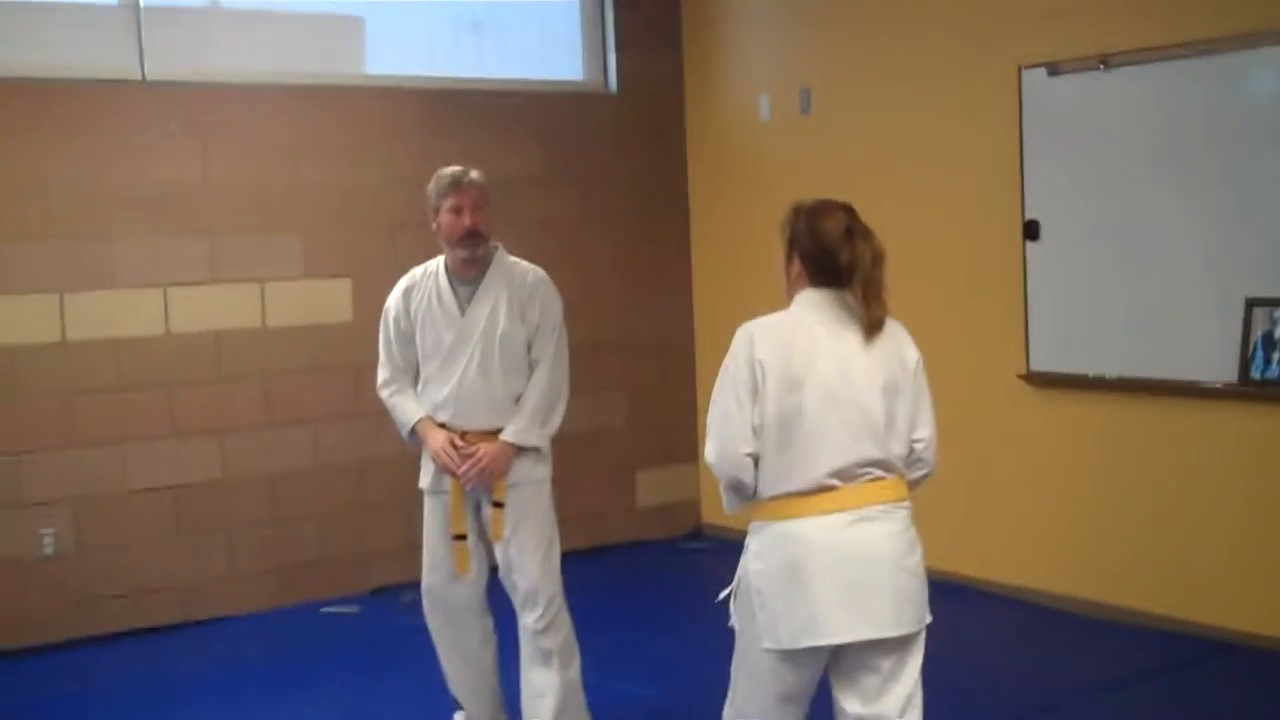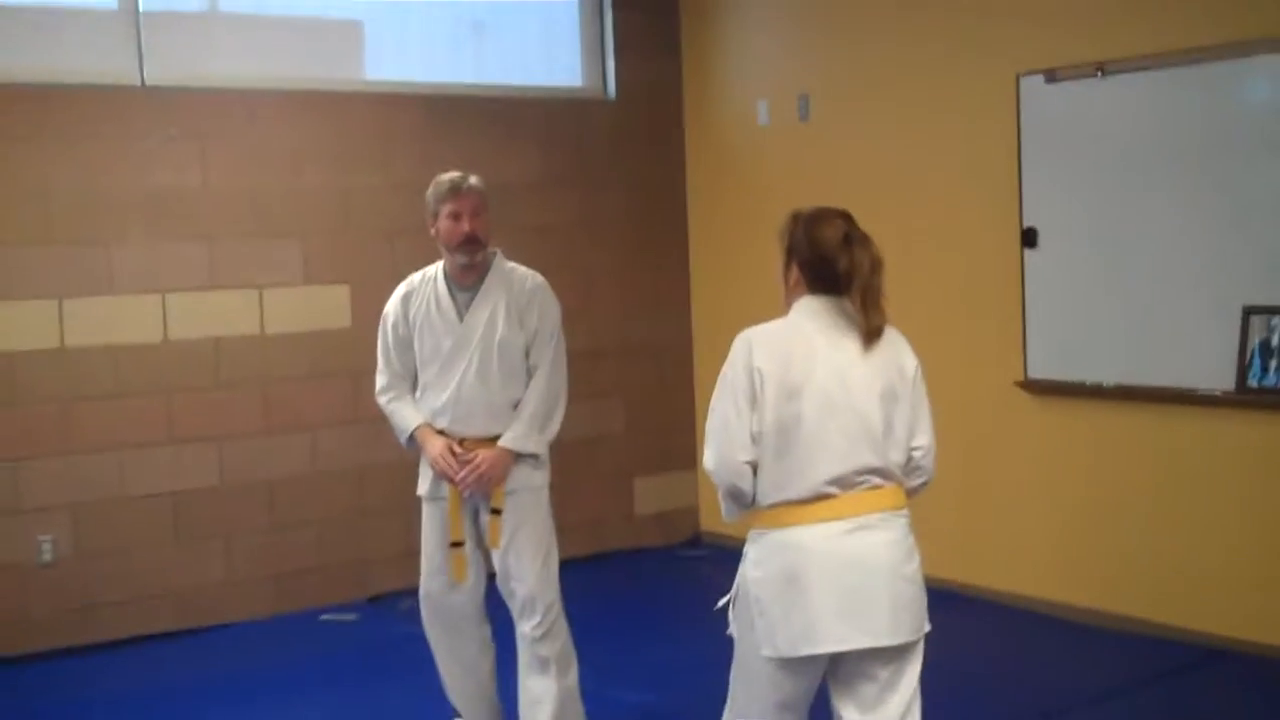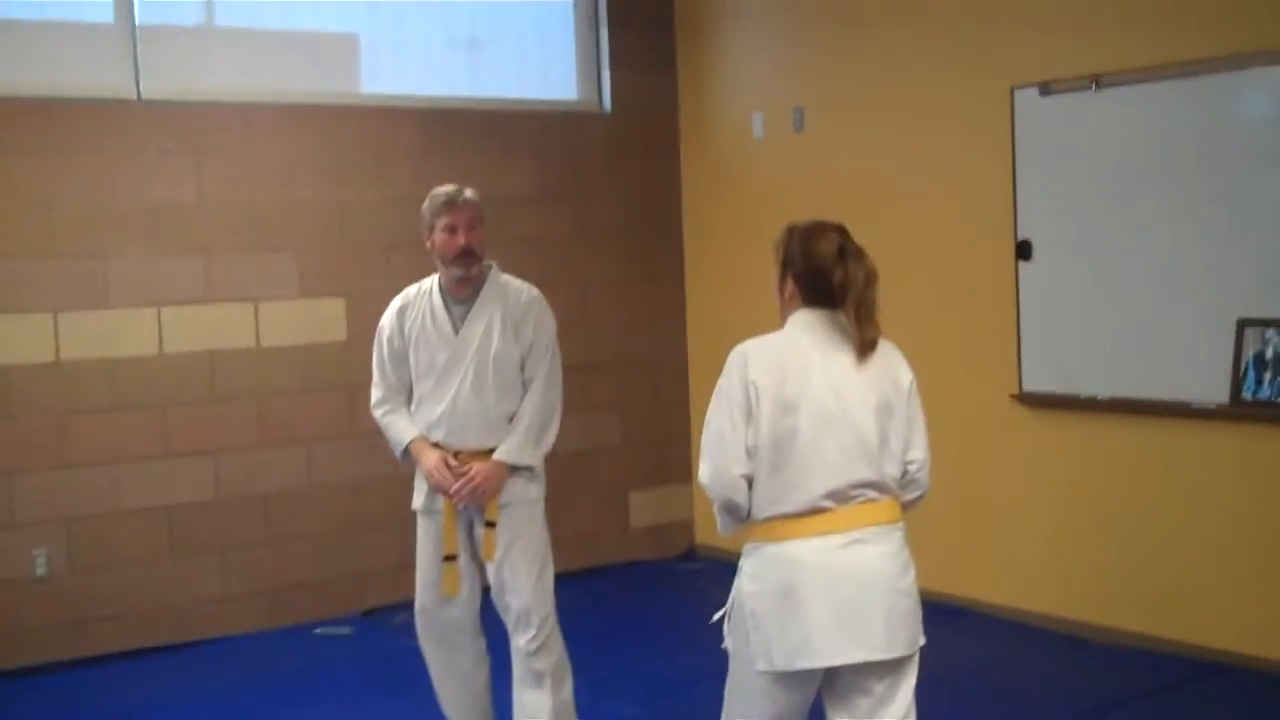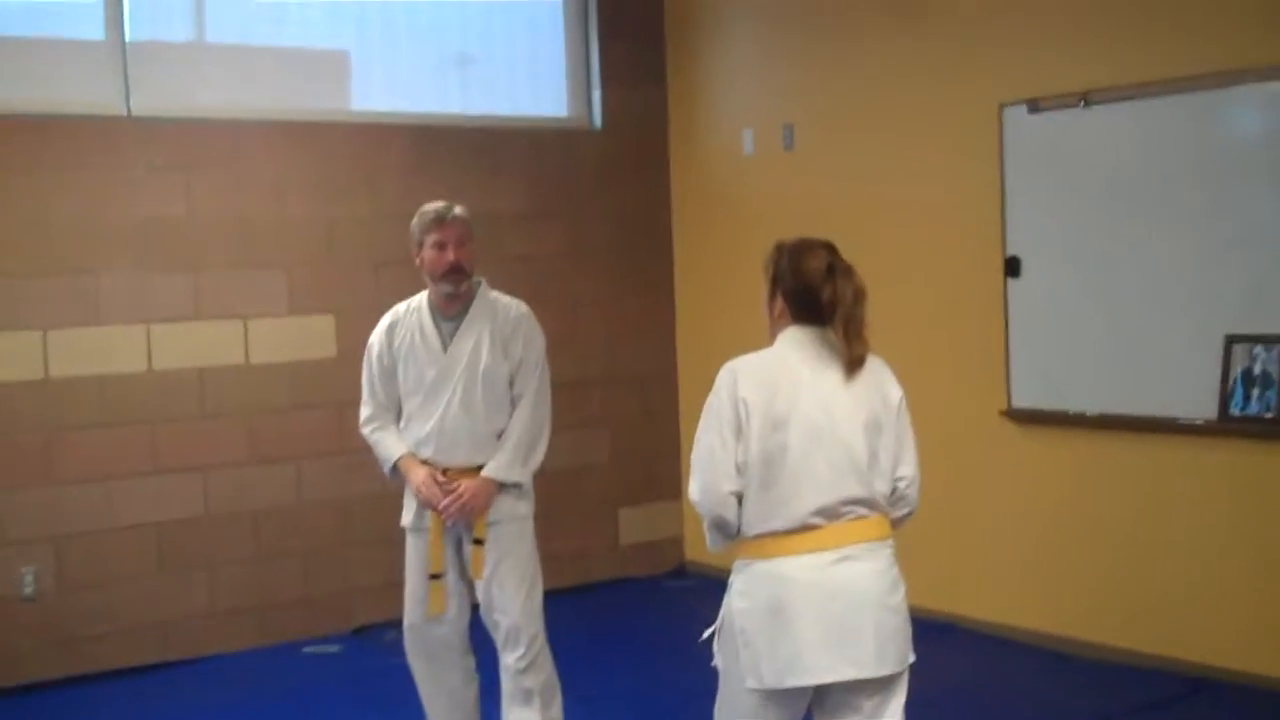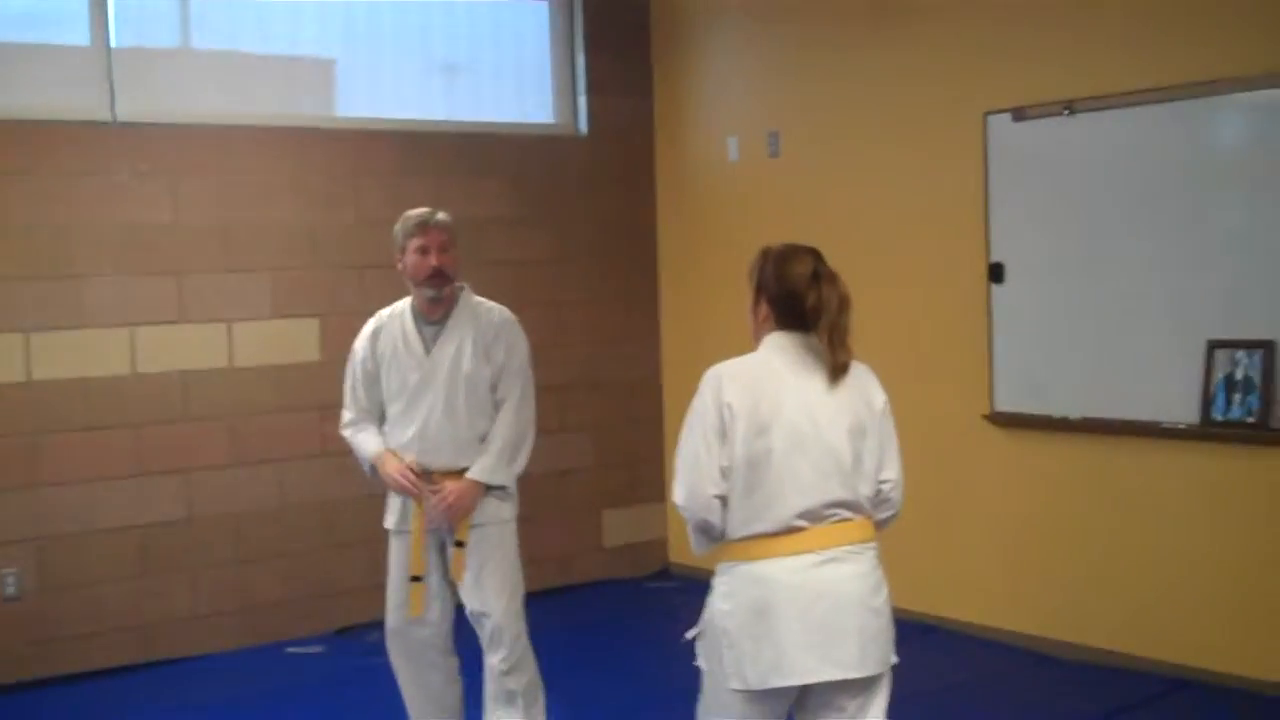
dt=0.1s
person 1, frame 1
left shoulder: (530, 285)
right shoulder: (410, 292)
left elbow: (549, 378)
right elbow: (393, 379)
left wrist: (508, 445)
right wrist: (428, 430)
left hip: (515, 458)
right hip: (445, 460)
left knee: (537, 590)
right knee: (447, 590)
person 1, frame 2
left shoulder: (529, 290)
right shoulder: (409, 298)
left elbow: (548, 384)
right elbow: (391, 386)
left wrist: (505, 450)
right wrist: (427, 438)
left hip: (513, 465)
right hip: (443, 466)
left knee: (534, 597)
right knee: (446, 598)
person 1, frame 3
left shoulder: (524, 303)
right shoulder: (404, 311)
left elbow: (543, 397)
right elbow: (386, 399)
left wrist: (500, 464)
right wrist: (421, 450)
left hip: (509, 479)
right hip: (439, 480)
left knee: (529, 611)
right knee: (441, 611)
person 1, frame 4
left shoulder: (513, 319)
right shoulder: (394, 328)
left elbow: (532, 414)
right elbow: (376, 416)
left wrist: (490, 480)
right wrist: (408, 466)
left hip: (498, 494)
right hip: (428, 497)
left knee: (517, 627)
right knee: (428, 627)
person 1, frame 5
left shoulder: (496, 324)
right shoulder: (379, 333)
left elbow: (516, 417)
right elbow: (357, 418)
left wrist: (476, 483)
right wrist: (383, 460)
left hip: (481, 497)
right hip: (411, 499)
left knee: (500, 628)
right knee: (411, 630)
person 2, frame 1
left shoulder: (760, 339)
right shoulder: (895, 339)
left elbow: (731, 458)
right elbow: (920, 453)
left hip: (794, 552)
right hip: (883, 546)
person 2, frame 2
left shoulder: (759, 346)
right shoulder: (893, 347)
left elbow: (730, 465)
right elbow: (918, 461)
left wrist: (753, 507)
left hip: (792, 561)
right hip: (881, 553)
person 2, frame 3
left shoulder: (754, 360)
right shoulder: (889, 361)
left elbow: (725, 480)
right elbow: (913, 476)
left wrist: (749, 521)
left hip: (787, 575)
right hip: (876, 567)
person 2, frame 4
left shoulder: (743, 377)
right shoulder: (878, 377)
left elbow: (714, 496)
right elbow: (903, 492)
left hip: (776, 592)
right hip: (865, 585)
person 2, frame 5
left shoulder: (728, 381)
right shoulder: (862, 383)
left elbow: (698, 500)
right elbow: (886, 495)
left hip: (760, 594)
right hip: (849, 585)
